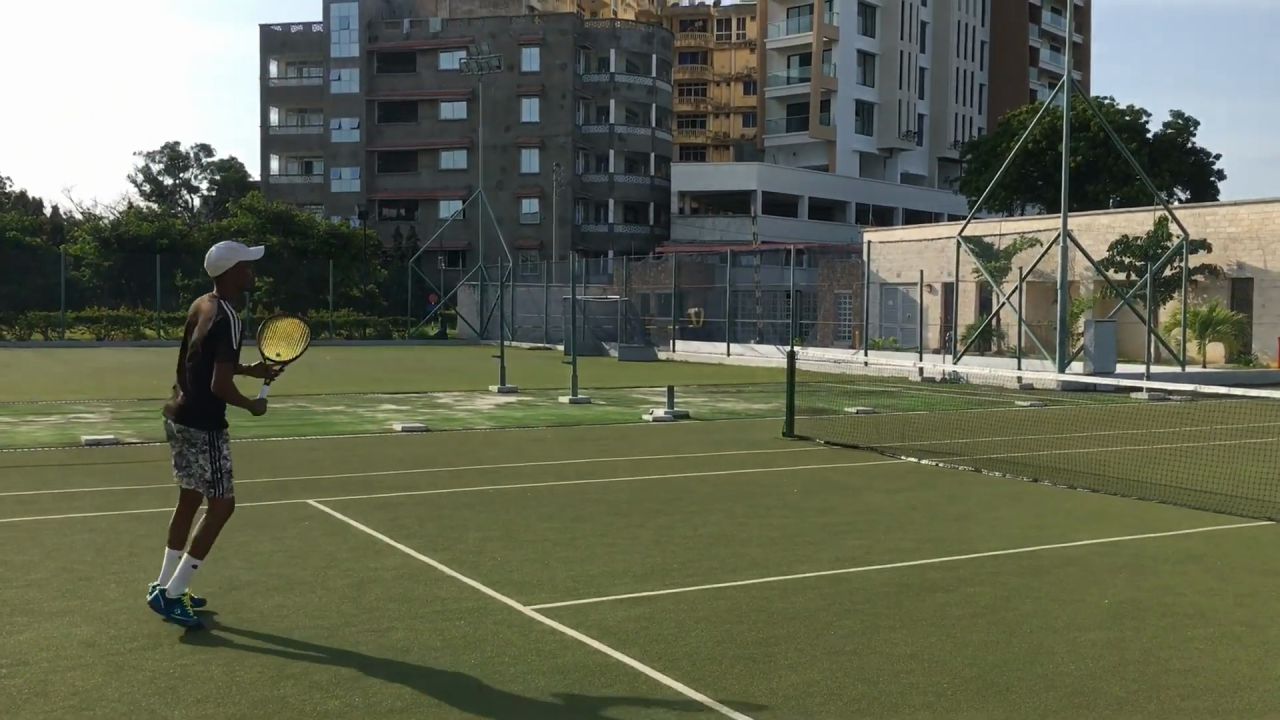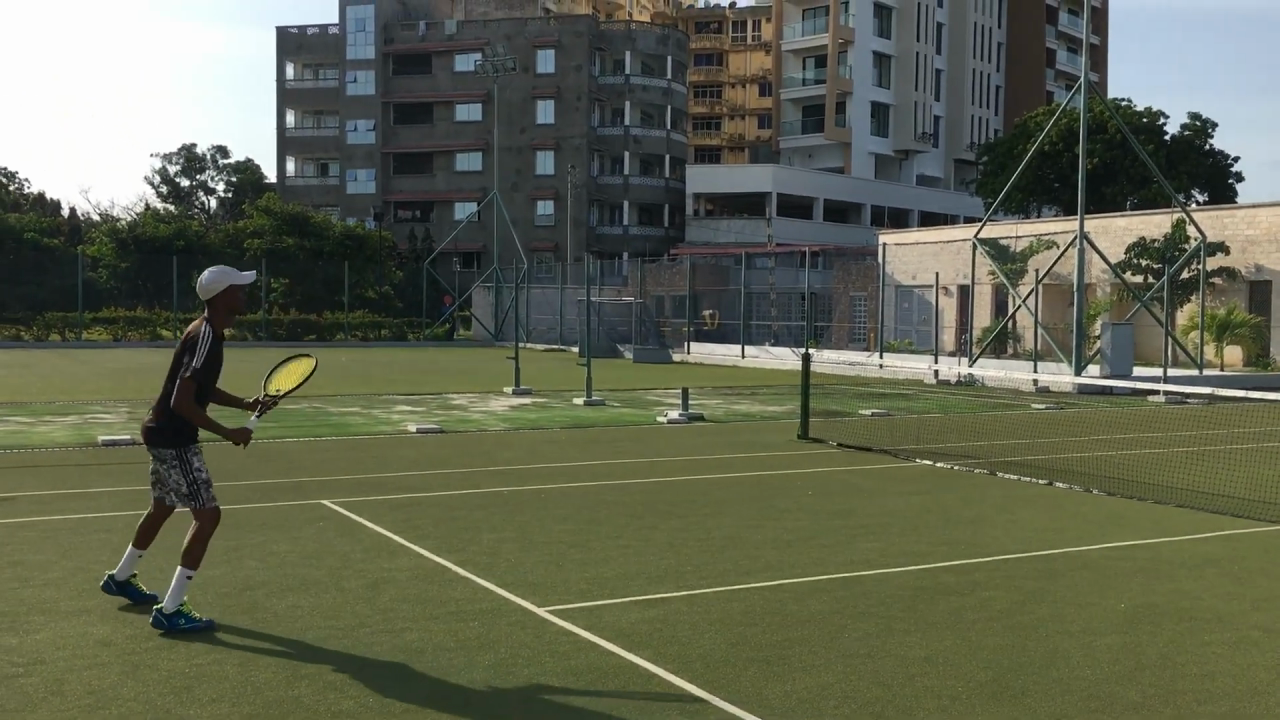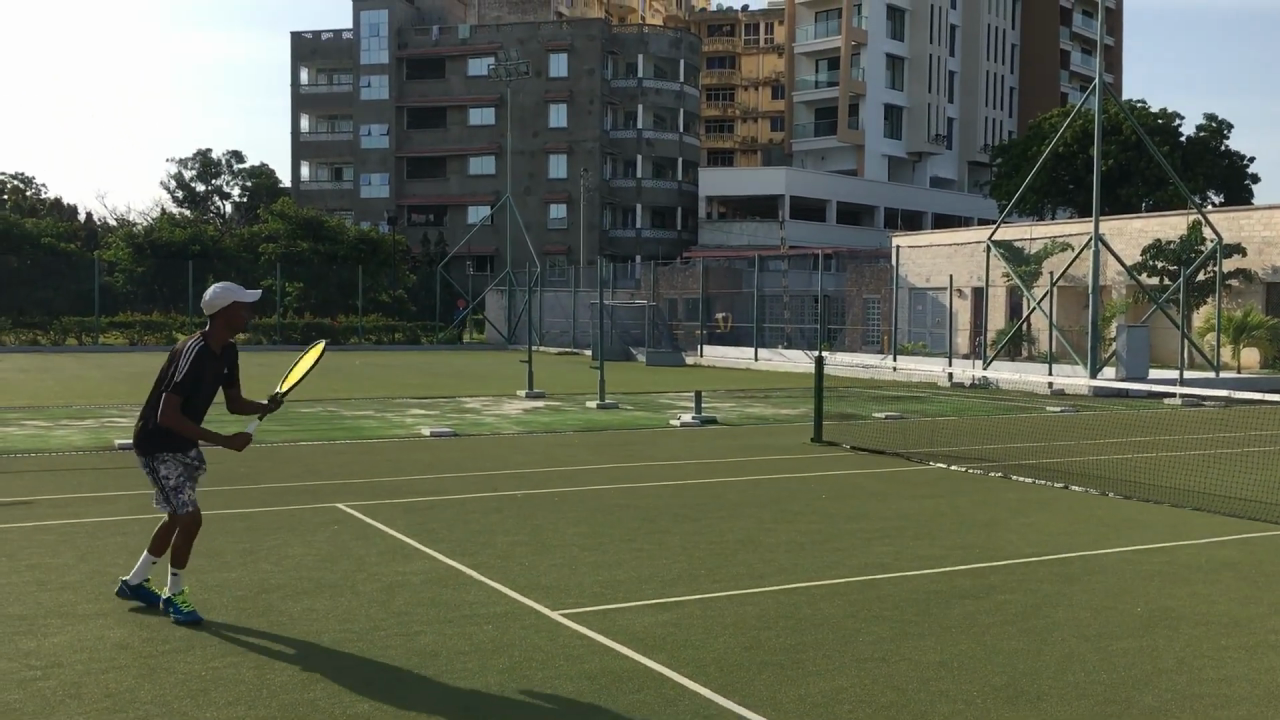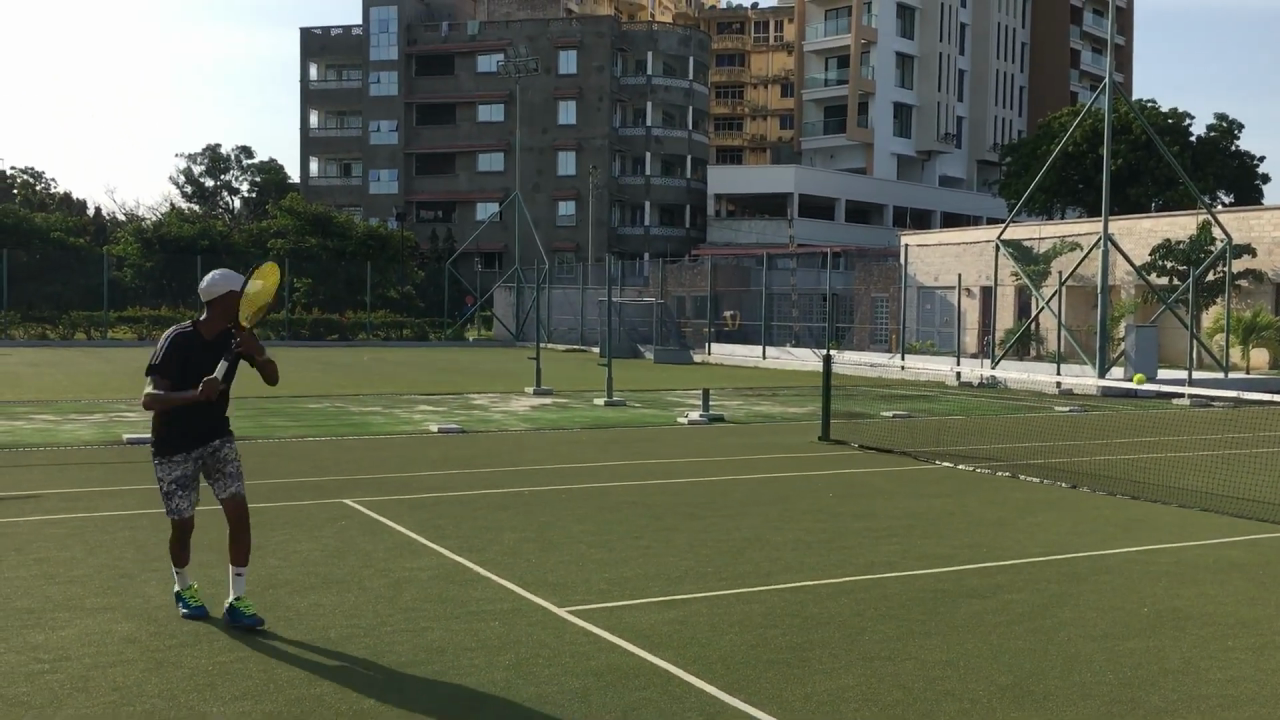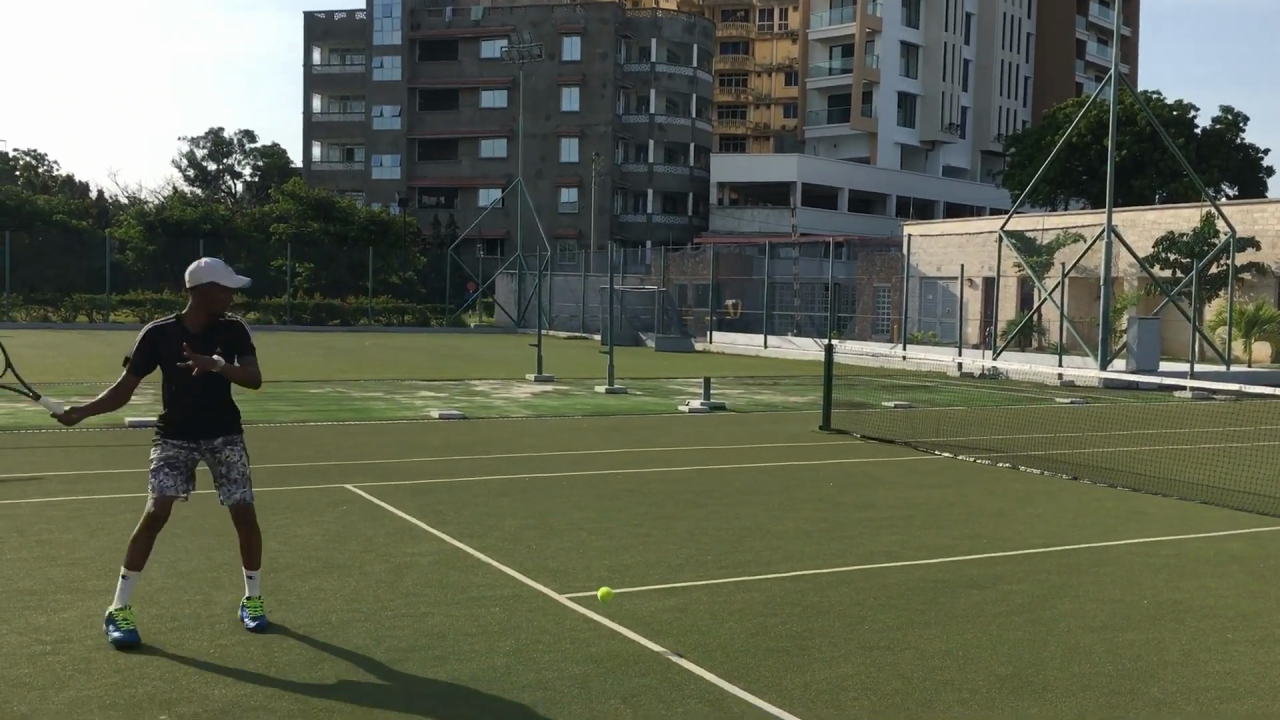
dt=0.3s
person 1, frame 1
left shoulder: (200, 306)
right shoulder: (228, 317)
right elbow: (220, 386)
left wrist: (249, 369)
right wrist: (251, 405)
left hip: (179, 415)
right hip: (203, 423)
left knee: (190, 499)
right knee: (221, 506)
left ankle: (165, 587)
right ankle: (172, 594)
person 1, frame 2
left shoulder: (212, 334)
right shoulder: (204, 338)
right elbow: (182, 403)
left wrist: (246, 404)
right wrist: (227, 433)
left hip: (164, 434)
right hip: (172, 438)
left knee: (164, 505)
right knee: (209, 515)
left ankle: (120, 577)
right ankle: (171, 610)
person 1, frame 3
left shoulder: (227, 351)
right shoulder: (192, 352)
left elbow: (234, 403)
right elbow: (168, 416)
left wrist: (266, 406)
right wrist: (224, 440)
left hip: (182, 445)
right hip: (158, 446)
left knee: (181, 517)
right knee: (190, 520)
left ankle: (135, 582)
right ankle: (174, 595)
person 1, frame 4
left shoulder: (238, 335)
right shoulder: (176, 340)
left elbow: (272, 378)
right elbow: (150, 400)
left wrist: (254, 350)
right wrist: (194, 396)
left hip: (217, 438)
right hip: (173, 445)
left knee: (238, 510)
right knee: (183, 526)
left ankle: (238, 601)
right ankle: (183, 589)
person 1, frame 5
left shoulder: (233, 329)
right shoulder: (158, 333)
left elbow: (254, 379)
right elbow: (123, 390)
left wrist: (217, 366)
right wrist: (83, 411)
left hip: (225, 435)
right hip: (174, 436)
left knee: (245, 515)
right knee: (156, 514)
left ankle: (252, 599)
right ankle: (119, 611)
